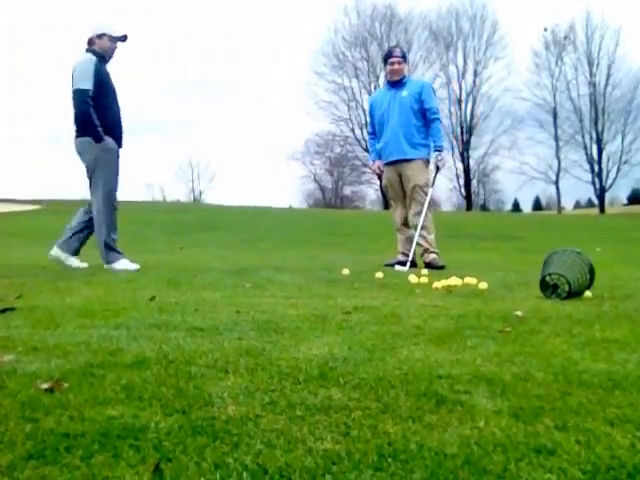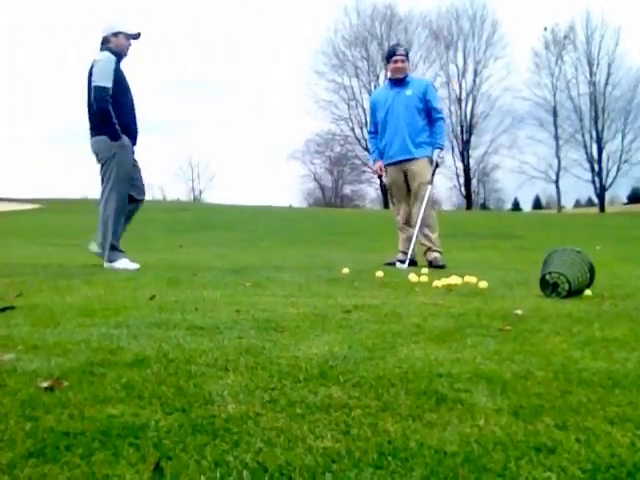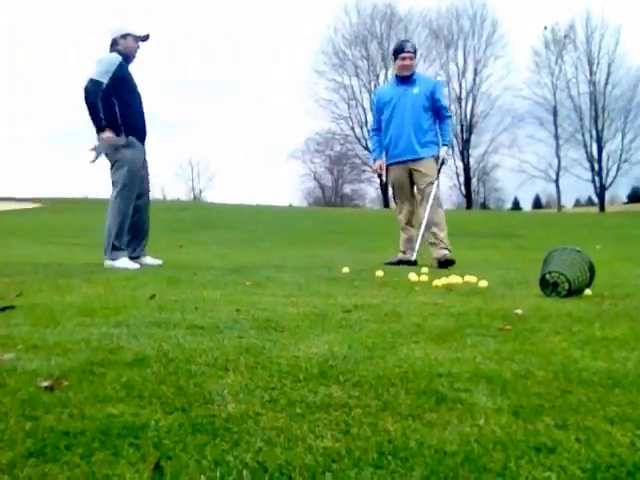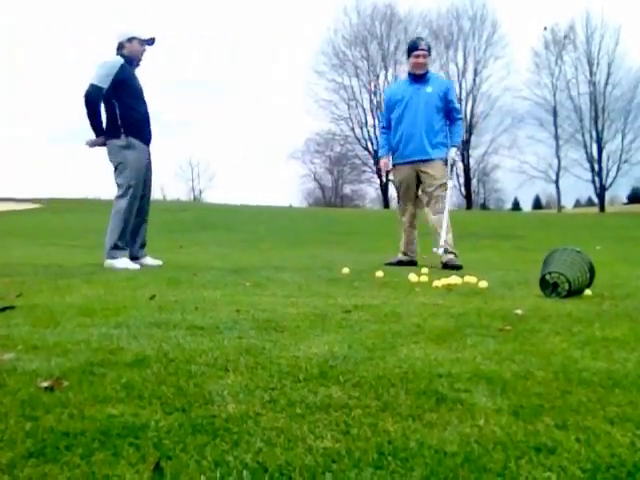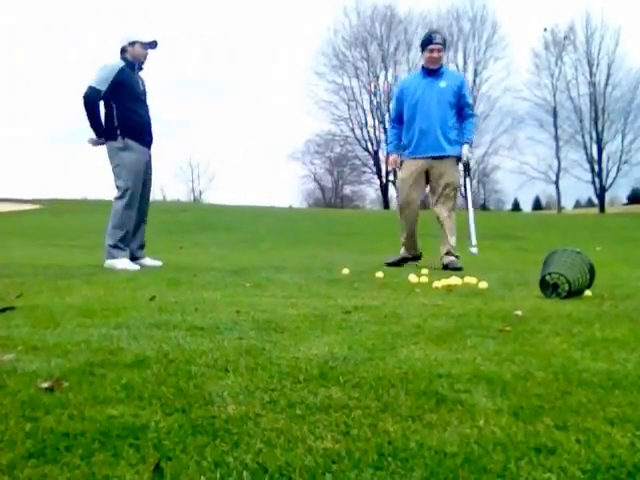
dt=0.2s
person 1, frame 1
left shoulder: (100, 68)
right shoulder: (87, 63)
right elbow: (83, 102)
right wrist: (101, 137)
left hip: (106, 143)
right hip: (98, 142)
left knee: (102, 201)
right knee: (105, 199)
left ankle: (65, 247)
right ankle: (112, 257)
person 1, frame 2
left shoulder: (111, 63)
right shoulder: (106, 60)
right elbow: (101, 99)
right wrist: (116, 135)
left hip: (120, 142)
right hip: (114, 141)
left knee: (135, 193)
right knee: (115, 197)
left ankle: (104, 241)
right ankle: (112, 255)
person 1, frame 3
left shoulder: (121, 67)
right shoulder: (112, 61)
right elbow: (91, 91)
left wrist: (105, 142)
right wrist: (103, 129)
left hip: (132, 142)
right hip: (123, 141)
left knee: (140, 198)
right knee: (123, 195)
left ankle: (136, 252)
right ankle: (114, 254)
person 1, frame 4
left shoulder: (129, 72)
right shoulder: (114, 65)
right elbow: (92, 96)
left wrist: (105, 137)
right wrist: (100, 133)
left hip: (140, 144)
right hip: (126, 143)
left knee: (141, 199)
right knee: (128, 194)
left ankle: (136, 253)
right ankle: (115, 254)
person 1, frame 5
left shoulder: (138, 78)
right shoulder: (114, 69)
right elbow: (90, 98)
right wrist: (101, 134)
left hip: (142, 146)
right hip: (125, 145)
left knee: (141, 201)
right knee: (127, 195)
left ankle: (135, 253)
right ankle: (114, 254)
person 2, frame 1
left shoulder: (421, 87)
right shoulder: (376, 98)
left elbow: (434, 119)
right elbow: (373, 132)
left wrist: (438, 149)
right wrist: (375, 157)
left hip: (415, 157)
right hip: (388, 161)
left knee: (419, 208)
right knee: (398, 210)
left ankle: (430, 253)
right ankle: (405, 254)
person 2, frame 2
left shoulder: (423, 86)
right shoulder: (377, 96)
left elbow: (437, 118)
right elbow: (373, 131)
left wrist: (439, 147)
right wrist: (376, 157)
left hip: (419, 155)
right hip: (391, 161)
left knee: (424, 205)
right knee: (401, 209)
left ankle: (433, 252)
right ankle: (406, 253)
person 2, frame 3
left shoulder: (430, 85)
right shoulder: (382, 93)
left elbow: (444, 116)
right elbow: (376, 129)
left wrist: (445, 144)
right wrist: (377, 156)
left hip: (424, 155)
right hip: (395, 160)
left knee: (431, 203)
right knee: (403, 209)
left ankle: (442, 250)
right ankle: (406, 253)
person 2, frame 4
left shoulder: (443, 85)
right shoulder: (393, 90)
left elbow: (455, 118)
right elbow: (385, 126)
left wrist: (454, 146)
right wrist: (384, 154)
left hip: (434, 157)
right hip: (403, 159)
left knee: (438, 205)
right knee: (406, 210)
left ankle: (448, 254)
right ankle: (407, 254)
person 2, frame 5
left shoulder: (457, 80)
right shoulder: (406, 84)
left elbow: (467, 115)
right elbow: (396, 121)
left wrist: (466, 143)
right wrist: (393, 149)
left hip: (446, 155)
right hip: (412, 156)
left knee: (446, 206)
right knee: (406, 204)
left ankle: (449, 255)
right ankle: (409, 250)
